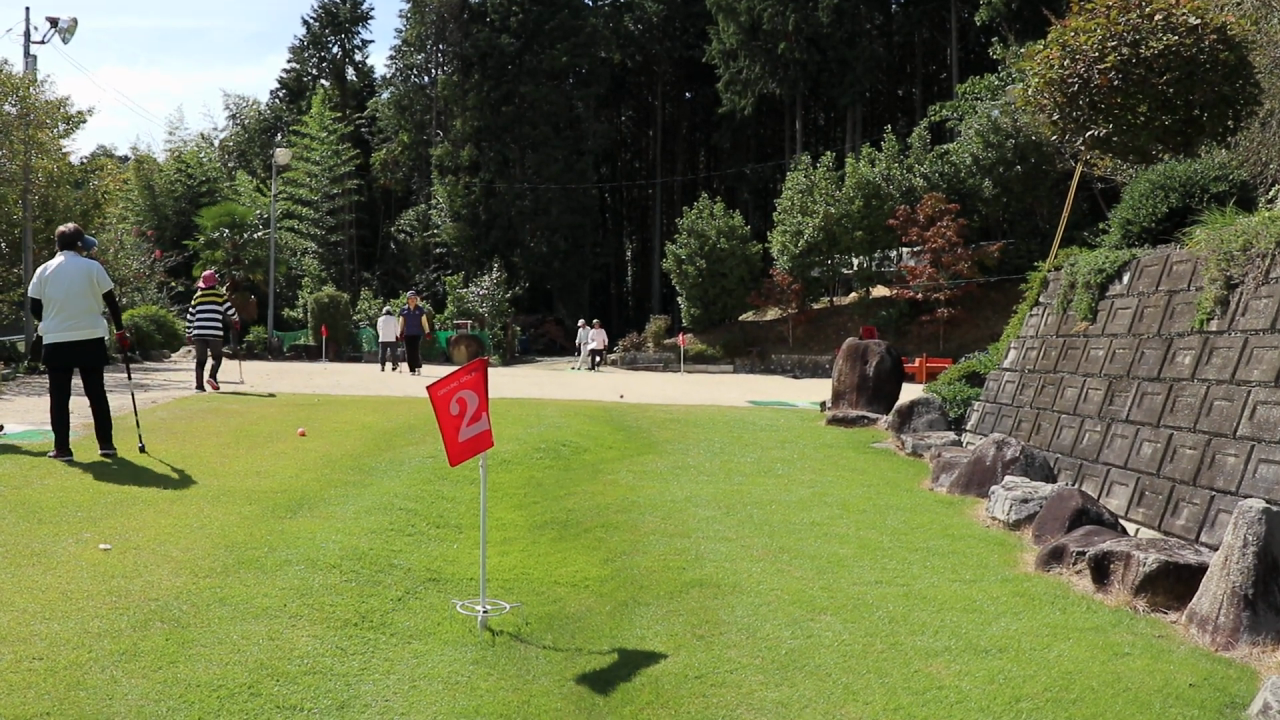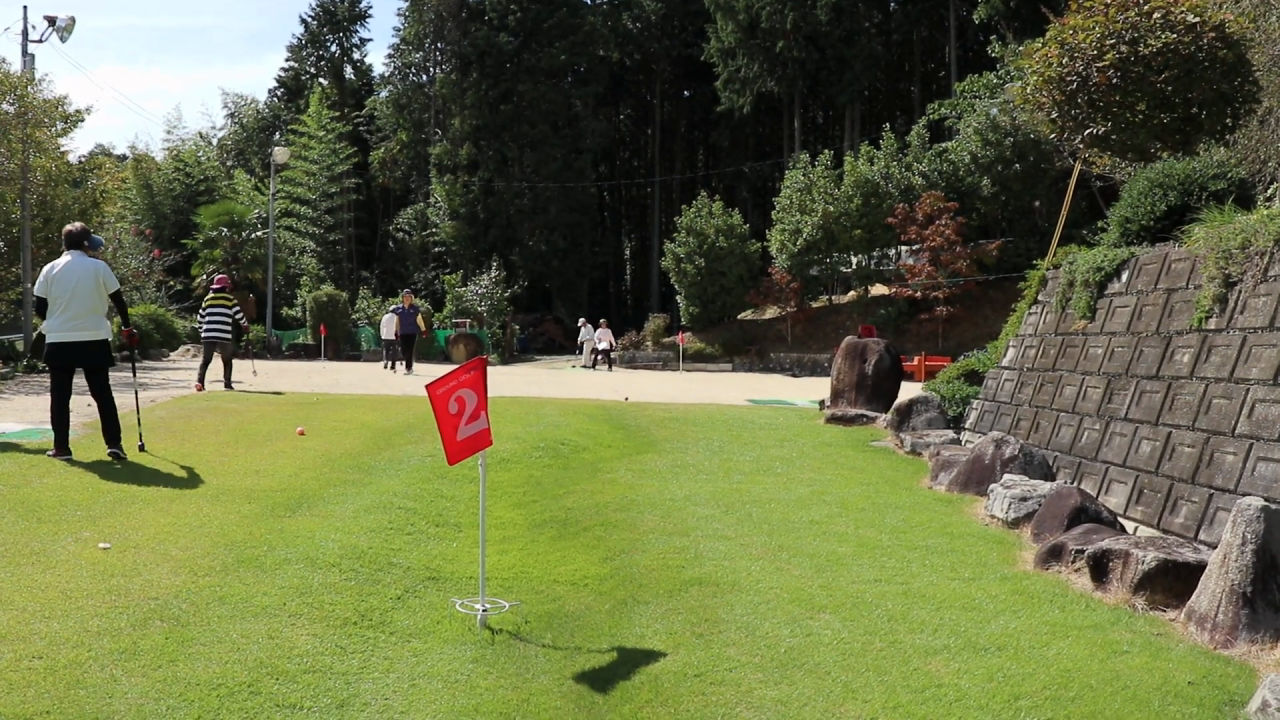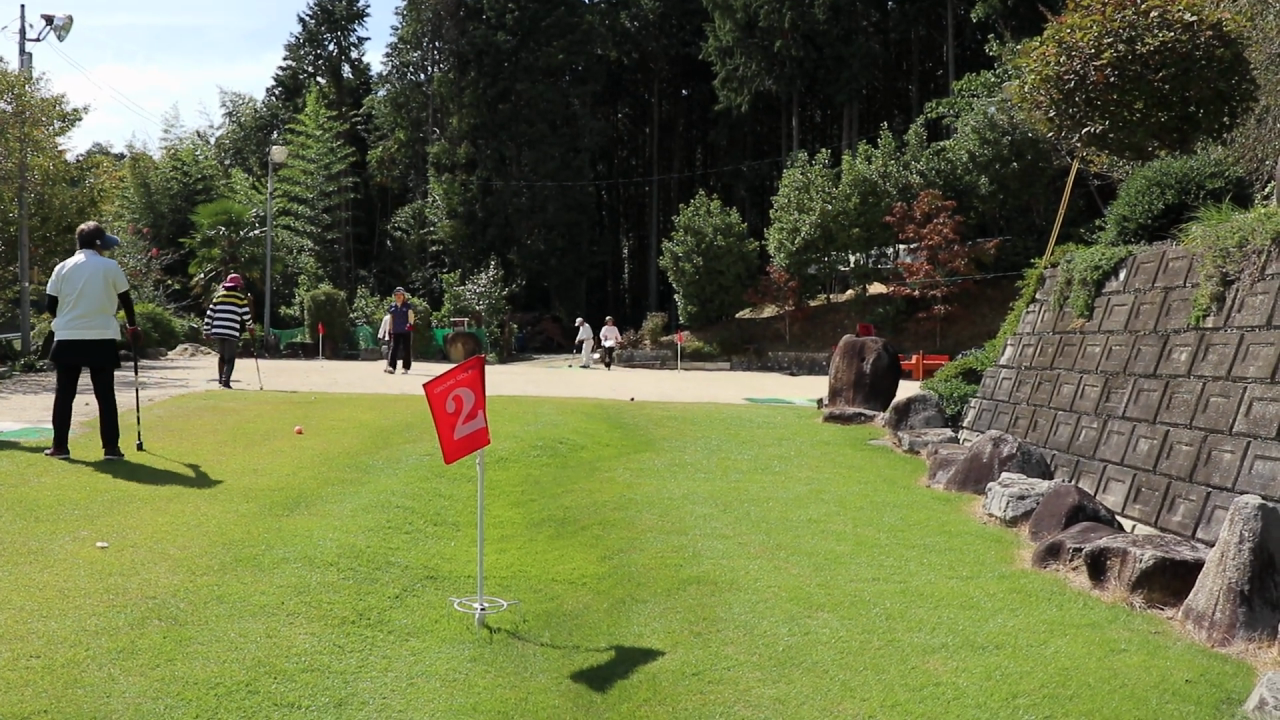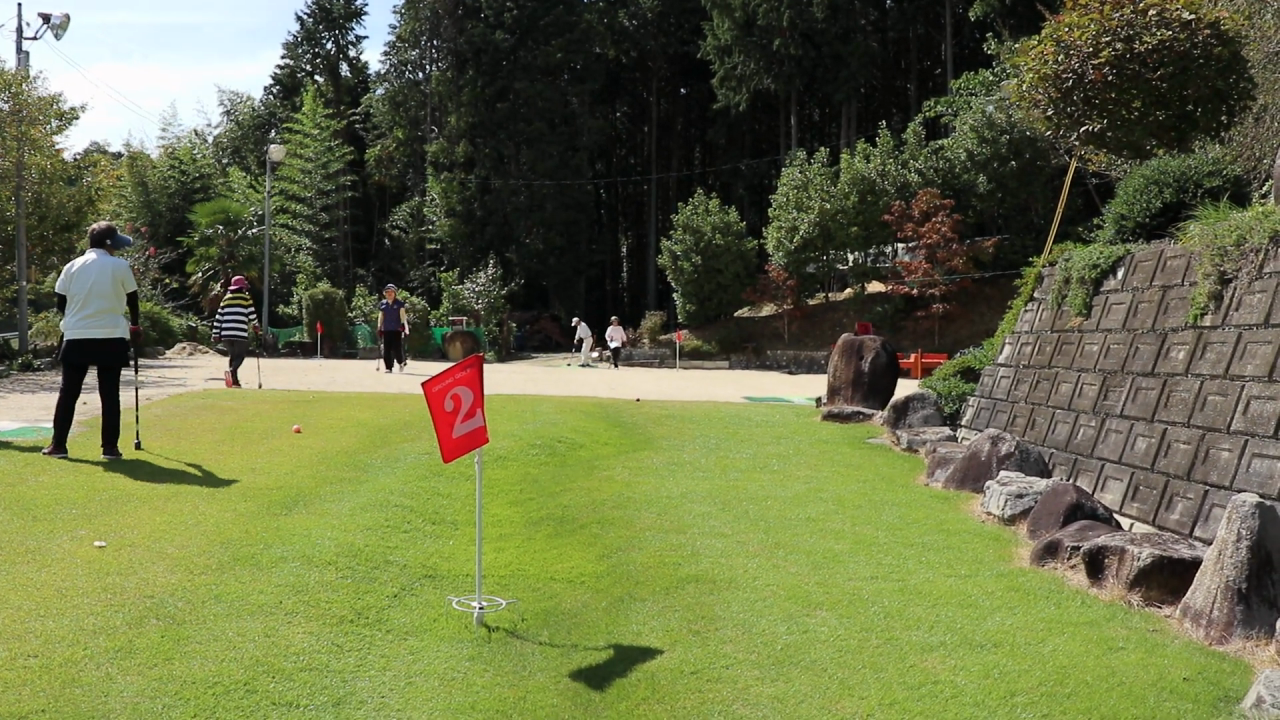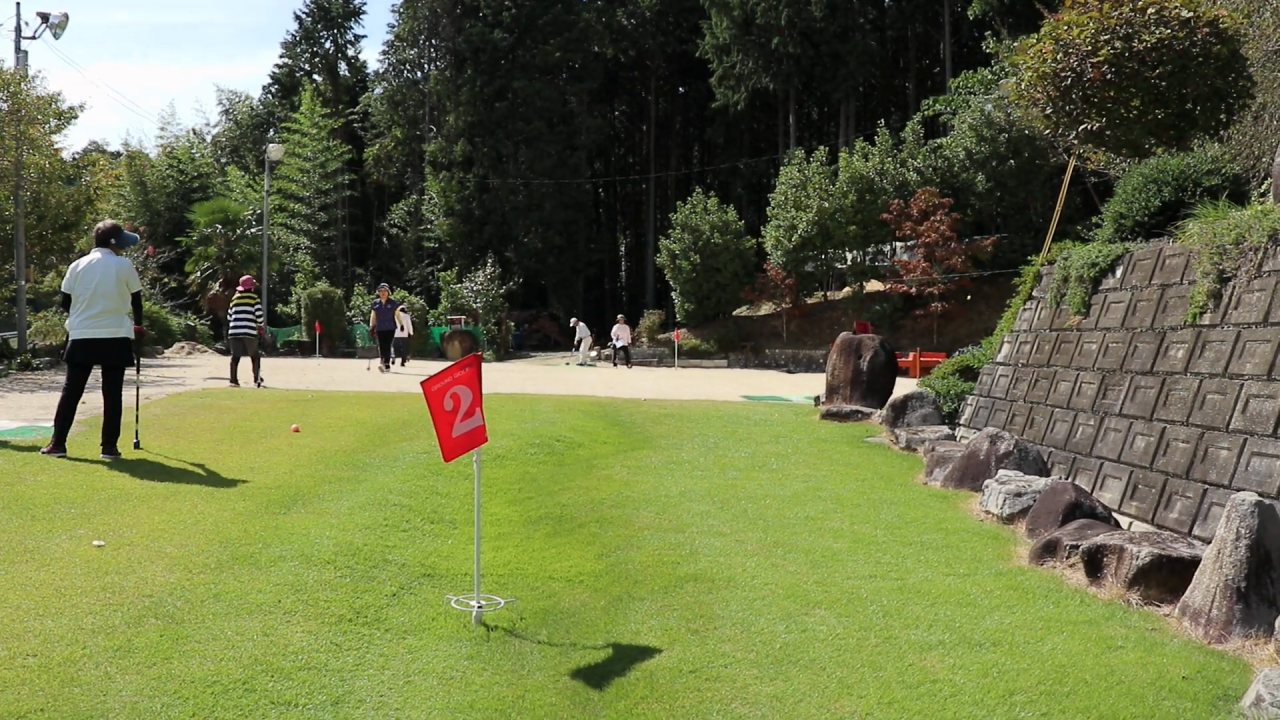
dt=0.3s
person 1, frame 1
left shoulder: (44, 270)
right shoulder: (93, 267)
left elbow: (35, 309)
right elbow: (111, 302)
right wrist: (120, 331)
left hip: (56, 341)
right hip: (90, 339)
left knee: (59, 396)
right knee: (97, 392)
left ankle: (62, 448)
right ankle: (105, 443)
person 1, frame 2
left shoulder: (50, 269)
right shoulder: (99, 267)
left elbow: (39, 308)
right elbow: (118, 300)
right wrist: (127, 328)
left hip: (59, 340)
right hip: (94, 339)
left knee: (60, 395)
right knee: (103, 393)
left ankle: (61, 447)
right ankle: (113, 443)
person 1, frame 3
left shoulder: (63, 268)
right shoulder: (110, 266)
left elbow: (50, 305)
right elbow: (126, 300)
right wrist: (132, 328)
left hip: (67, 339)
right hip: (102, 339)
left knee: (64, 394)
right knee: (105, 395)
left ankle: (60, 446)
right ankle: (110, 447)
person 1, frame 4
left shoulder: (72, 266)
right shoulder: (119, 266)
left elbow: (60, 303)
right elbow: (132, 300)
right wrist: (135, 326)
left hip: (76, 338)
right hip: (111, 338)
left knee: (68, 392)
right knee: (110, 394)
left ankle: (58, 444)
right ankle: (110, 446)
person 1, frame 5
left shoulder: (77, 266)
right shoulder: (124, 265)
left elbow: (65, 302)
right elbow: (136, 300)
right wrist: (138, 325)
left hip: (81, 337)
right hip: (115, 337)
left knee: (71, 390)
right knee: (112, 393)
left ankle: (58, 443)
right ankle: (109, 446)
